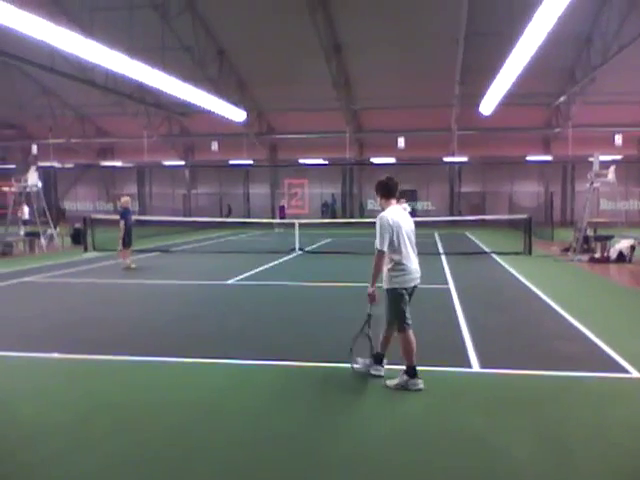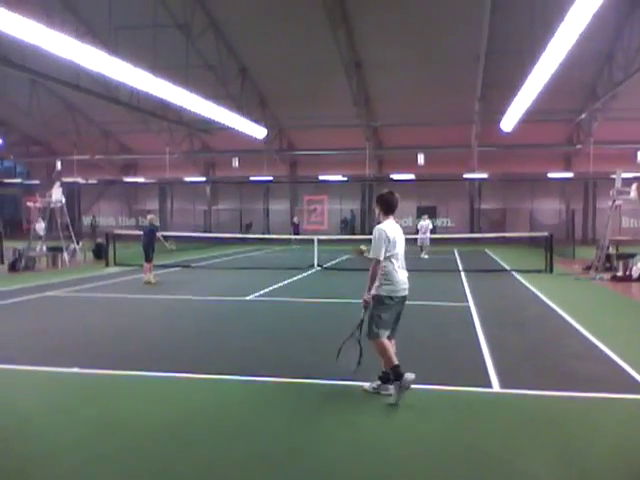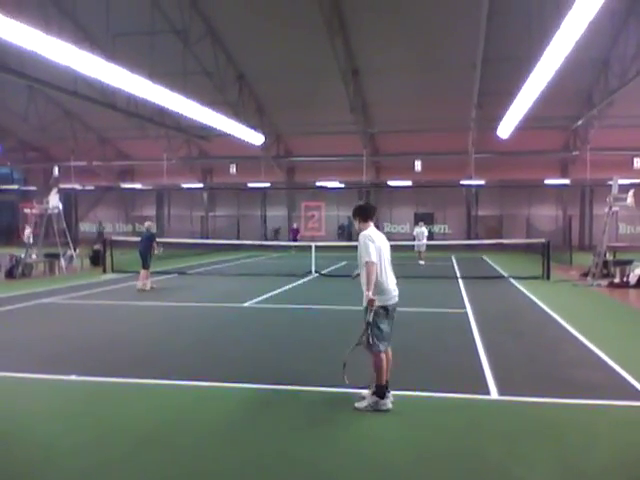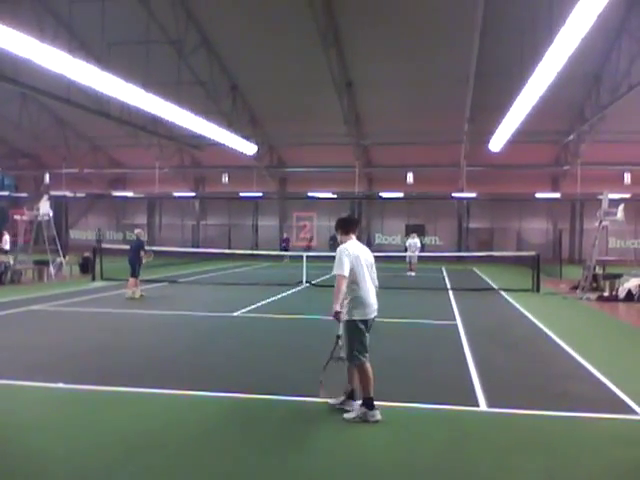
dt=0.7s
person 1, frame 1
left shoulder: (385, 217)
right shoulder: (406, 215)
left elbow: (381, 254)
left wrist: (372, 285)
left hip: (398, 279)
right hip: (411, 275)
left knee: (402, 326)
right knee: (391, 321)
left ankle: (412, 376)
right ankle: (377, 361)
person 1, frame 2
left shoulder: (381, 229)
right shoulder: (397, 229)
left elbow: (377, 264)
left wrist: (368, 291)
right wrist: (369, 254)
left hip: (386, 289)
right hip: (400, 288)
left knee: (376, 334)
right knee: (387, 335)
left ankle: (399, 376)
right ankle: (386, 380)
person 1, frame 3
left shoulder: (365, 236)
right shoulder: (380, 236)
left elbow: (371, 264)
left wrist: (369, 292)
left hip: (378, 297)
right hip: (390, 295)
left knee: (376, 346)
right knee: (384, 345)
left ankle: (380, 397)
right ankle: (383, 390)
person 1, frame 4
left shoulder: (344, 249)
right shoulder: (365, 250)
left elbow: (341, 278)
left wrist: (337, 304)
left hip: (357, 309)
right hip: (368, 307)
left knee: (359, 358)
right knee: (354, 355)
left ankle: (369, 408)
right ankle: (349, 397)
